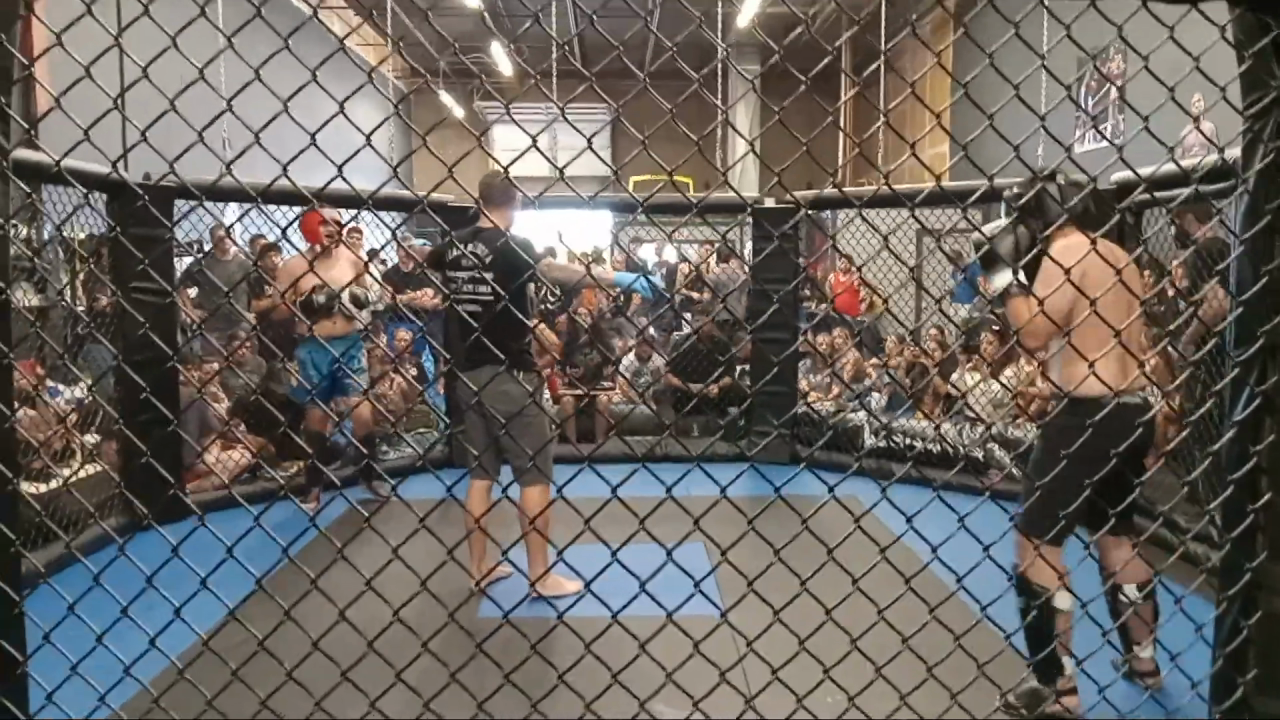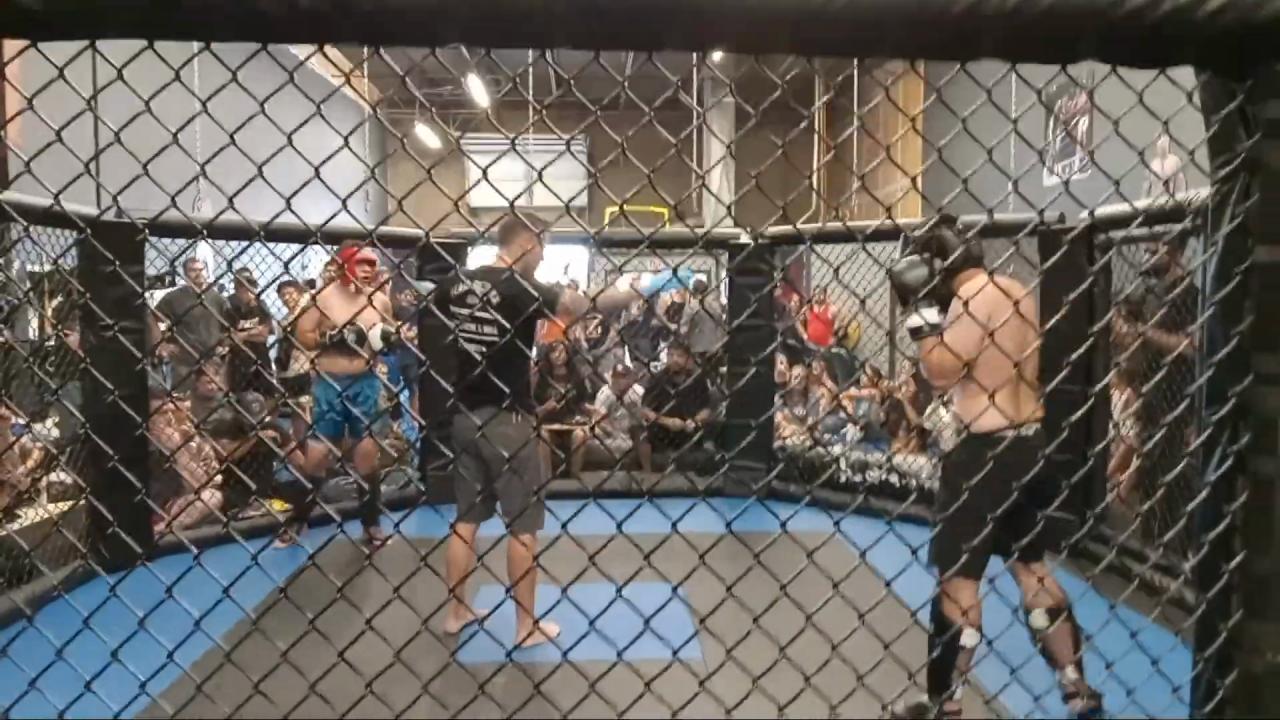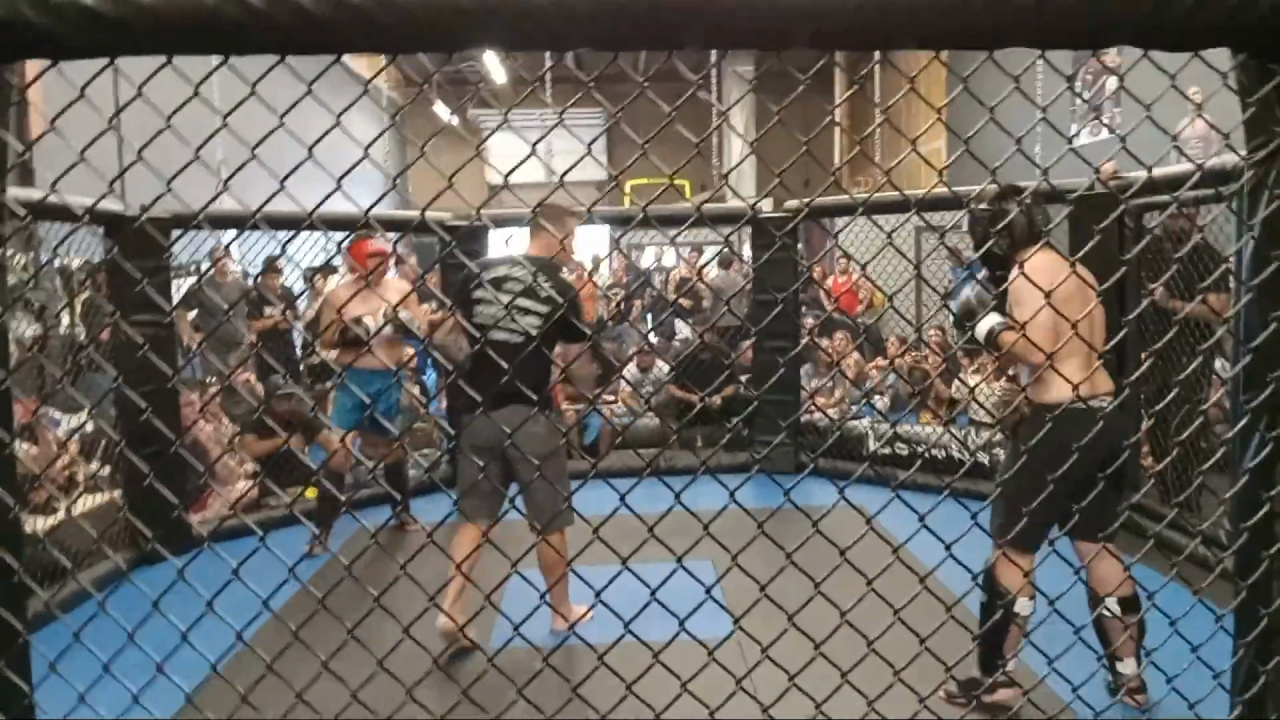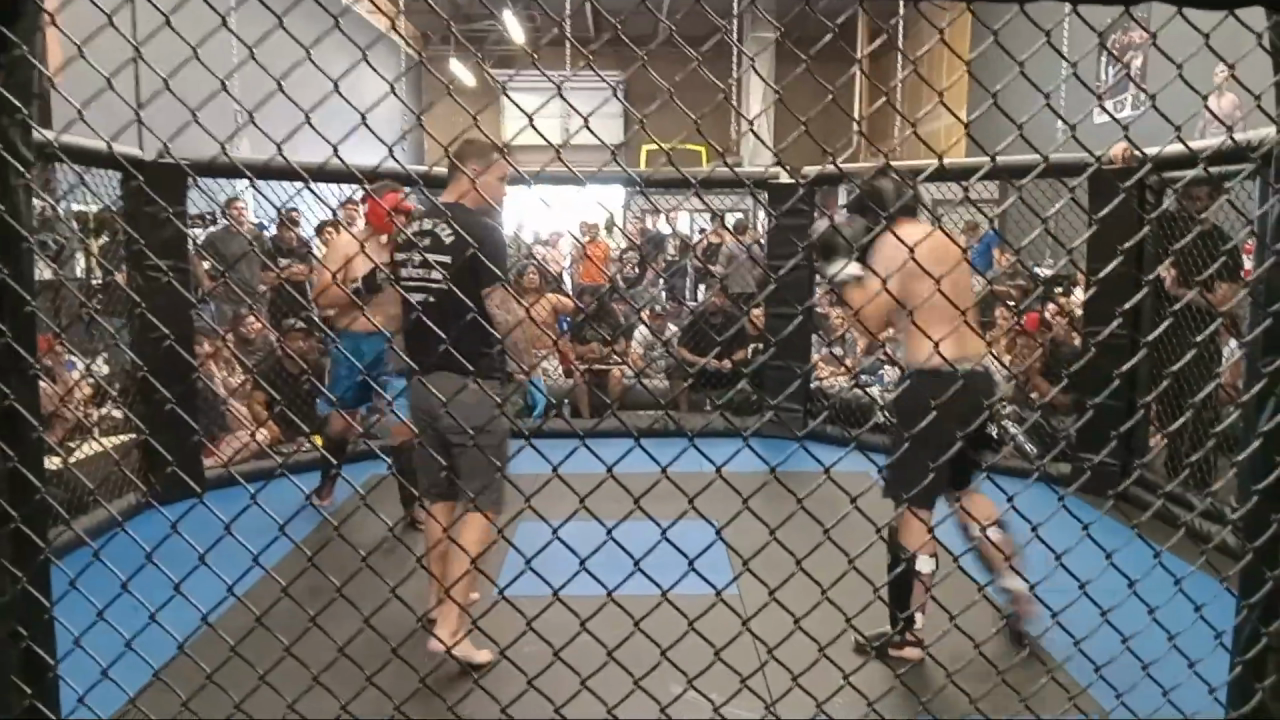
dt=0.7s
person 1, frame 1
left shoulder: (1062, 254)
right shoulder: (1118, 255)
left elbow: (1033, 336)
left wrist: (1005, 275)
right wrist: (1023, 275)
left hip: (1088, 415)
right hip: (1131, 411)
left knee: (1037, 542)
right knee: (1117, 536)
right ankle: (1143, 658)
person 1, frame 2
left shoulder: (975, 297)
right shoulder: (1018, 292)
left elbow: (941, 374)
left wrist: (921, 311)
right wrist: (932, 309)
left hip: (988, 450)
right hip: (1027, 442)
left knee: (958, 576)
right knee: (1031, 565)
person 1, frame 3
left shoulder: (1030, 269)
right shoulder: (1075, 271)
left elbow: (1037, 353)
left wrist: (985, 322)
right wrist: (1003, 315)
left hip: (1059, 423)
right hip: (1102, 419)
left knee: (1012, 550)
right knee: (1098, 545)
left ankle: (996, 679)
right ankle: (1129, 676)
person 1, frame 4
left shoulder: (893, 241)
right shoulder: (945, 239)
left elbow: (870, 318)
left wrist: (841, 265)
left hip: (933, 386)
right hip: (974, 379)
left knee: (911, 508)
right knee: (964, 491)
left ankle: (908, 635)
right ankle: (1013, 587)
person 2, frame 1
left shoulder: (454, 247)
right shoulder: (512, 247)
left elbow: (425, 256)
right elbow: (555, 271)
left wrist: (424, 250)
right wrist: (620, 279)
left hip: (469, 373)
right hip: (511, 374)
left knee: (480, 472)
right knee: (536, 474)
left ankle: (479, 568)
right ankle: (541, 576)
person 2, frame 2
left shoulder: (457, 283)
right shoulder: (520, 288)
right elbow: (581, 305)
right wrist: (641, 288)
left hip: (466, 414)
right hip: (507, 418)
left knee: (466, 518)
right knee: (523, 524)
left ankle: (456, 611)
right ankle: (527, 625)
person 2, frame 3
left shoulder: (482, 273)
right shoulder: (562, 290)
left elbow: (444, 337)
right elbow: (577, 363)
left hip: (480, 411)
right hip: (529, 414)
left knee: (475, 515)
right knee: (550, 520)
left ankle: (451, 609)
right ankle: (562, 610)
person 2, frame 4
left shoulder: (409, 230)
right shoulder: (479, 231)
right elbow: (502, 311)
right wrist: (531, 372)
left hip: (422, 382)
right hip: (469, 384)
left knee: (439, 496)
right knee: (478, 503)
left ankle: (443, 601)
right ankle: (450, 629)
person 3, frame 1
left shoulder: (1202, 252)
right shoulder: (1225, 250)
left elbow: (1218, 304)
left wrist: (1186, 345)
left hip: (1210, 359)
right hip: (1224, 356)
left knee: (1205, 431)
right knee: (1211, 431)
left ankle: (1215, 504)
right ankle: (1216, 500)
person 3, frame 2
left shoulder: (1186, 293)
right shoulder: (1149, 291)
left elbow: (1191, 345)
right elbow: (1125, 327)
left wrist: (1142, 333)
left hip: (1173, 396)
right hip: (1152, 392)
left knee: (1153, 469)
right knee: (1171, 470)
left ankle: (1158, 542)
right ankle: (1179, 537)
person 3, frame 3
left shoulder: (1208, 258)
right shoulder: (1151, 247)
left elbow: (1218, 312)
left wrist: (1173, 304)
left hip: (1191, 360)
right hip: (1155, 356)
left knee: (1185, 439)
right knee: (1158, 434)
left ankle: (1186, 510)
right ankle: (1168, 504)
person 3, frame 4
left shoulder: (1222, 245)
right shoulder: (1166, 224)
left elbow: (1224, 301)
right elbow: (1148, 188)
left wrist: (1179, 291)
right wrist: (1128, 157)
left hip: (1197, 345)
right hip: (1159, 335)
left knee: (1197, 418)
right knee: (1166, 413)
left ankle: (1198, 484)
right ankle: (1173, 476)
person 4, frame 1
left shoulder: (353, 259)
right shoulder: (294, 266)
left elbow: (367, 295)
left wrist: (363, 300)
right wrist: (305, 306)
left hip: (350, 345)
right hip: (313, 349)
left knee: (362, 413)
right knee: (316, 417)
left ankle: (371, 475)
right ankle: (314, 484)
person 4, frame 2
left shoulder: (381, 300)
right shoulder: (323, 297)
left elbow: (389, 338)
right elbow: (302, 337)
left wrist: (388, 339)
right wrist: (331, 338)
left hip: (366, 383)
right hip: (329, 383)
left knee: (367, 453)
right knee: (316, 455)
left ankle: (371, 524)
right ankle: (297, 520)
person 4, frame 3
left shoulder: (402, 289)
right shoulder: (339, 294)
left elbow: (421, 328)
right elbow: (324, 339)
left wrist: (407, 325)
right wrist: (344, 336)
left hip: (391, 378)
right hip: (352, 379)
left knee: (393, 447)
left ankle: (402, 509)
person 4, frame 4
right shoulder: (345, 245)
right elbow: (322, 297)
right wrist: (364, 287)
left hip: (393, 345)
right hip: (351, 345)
left knee: (403, 425)
right knee: (339, 423)
left ankle: (413, 505)
right ankle: (329, 478)
